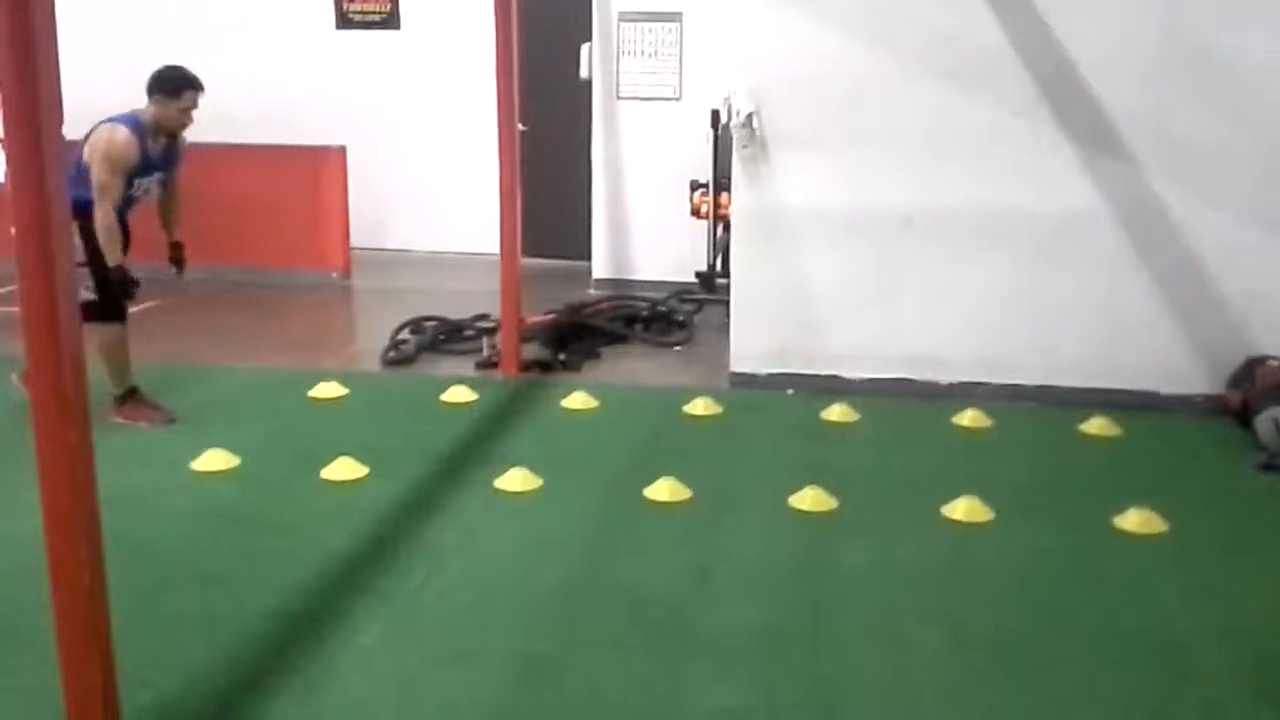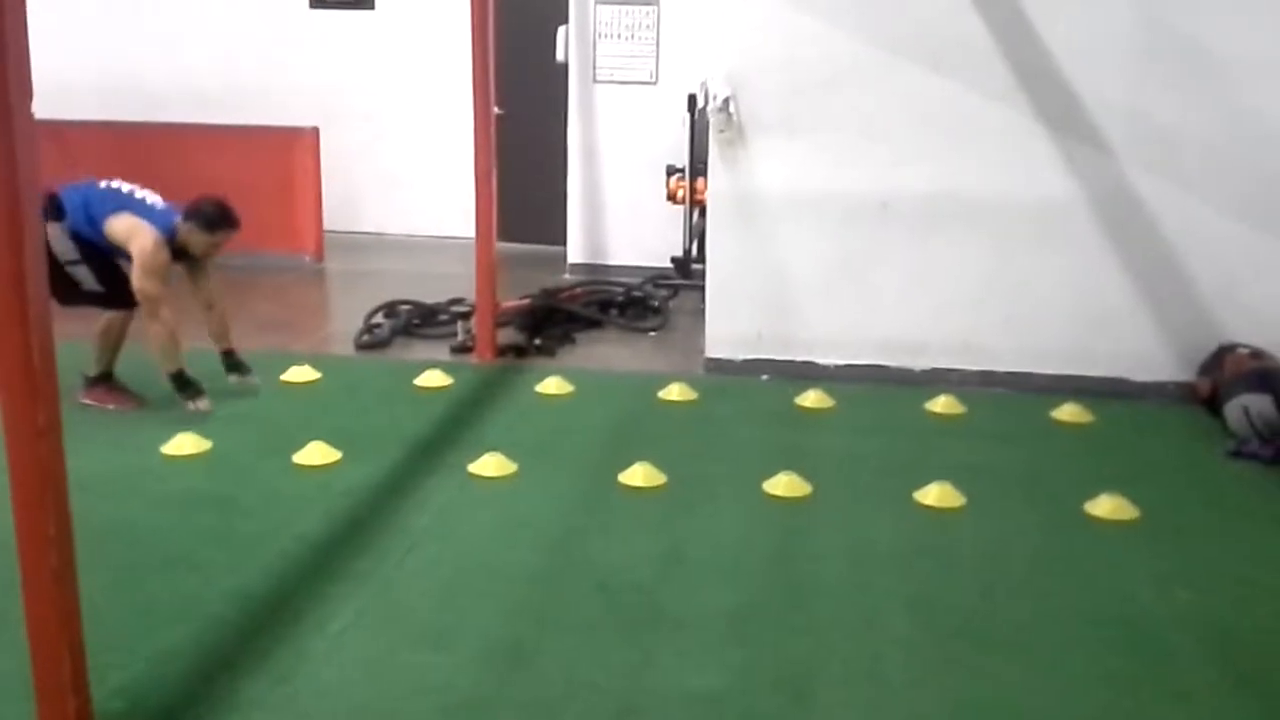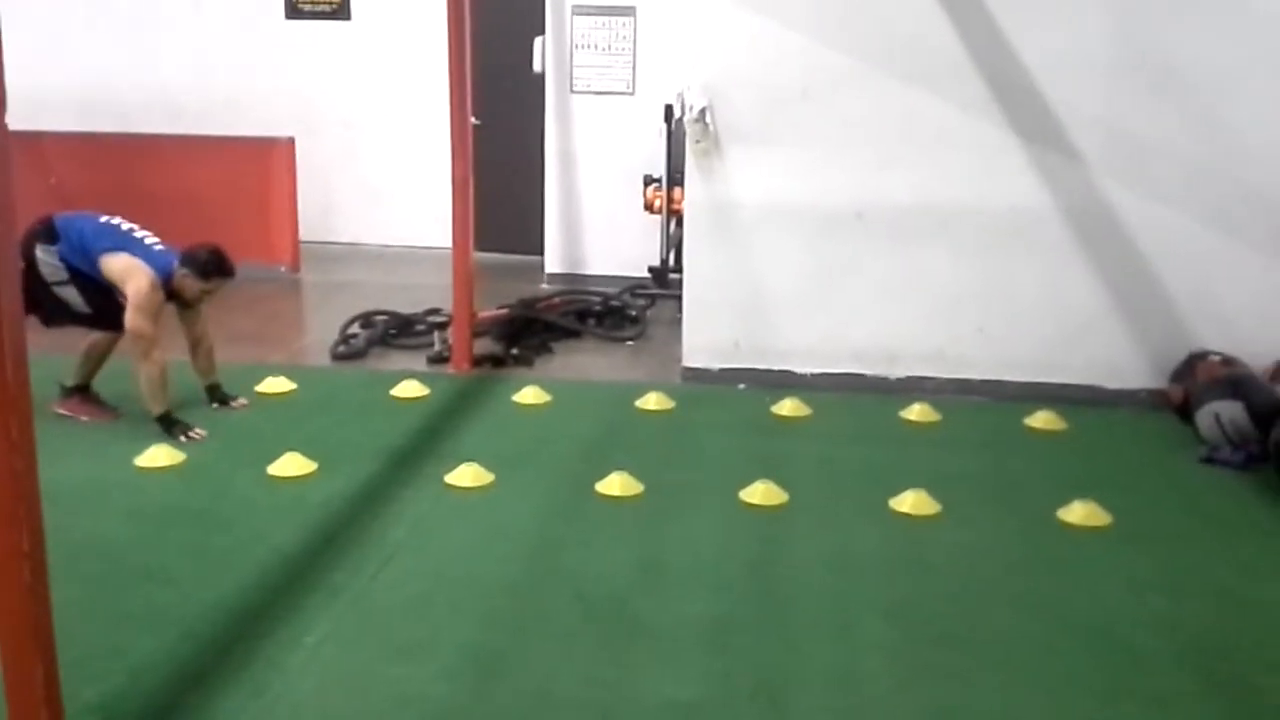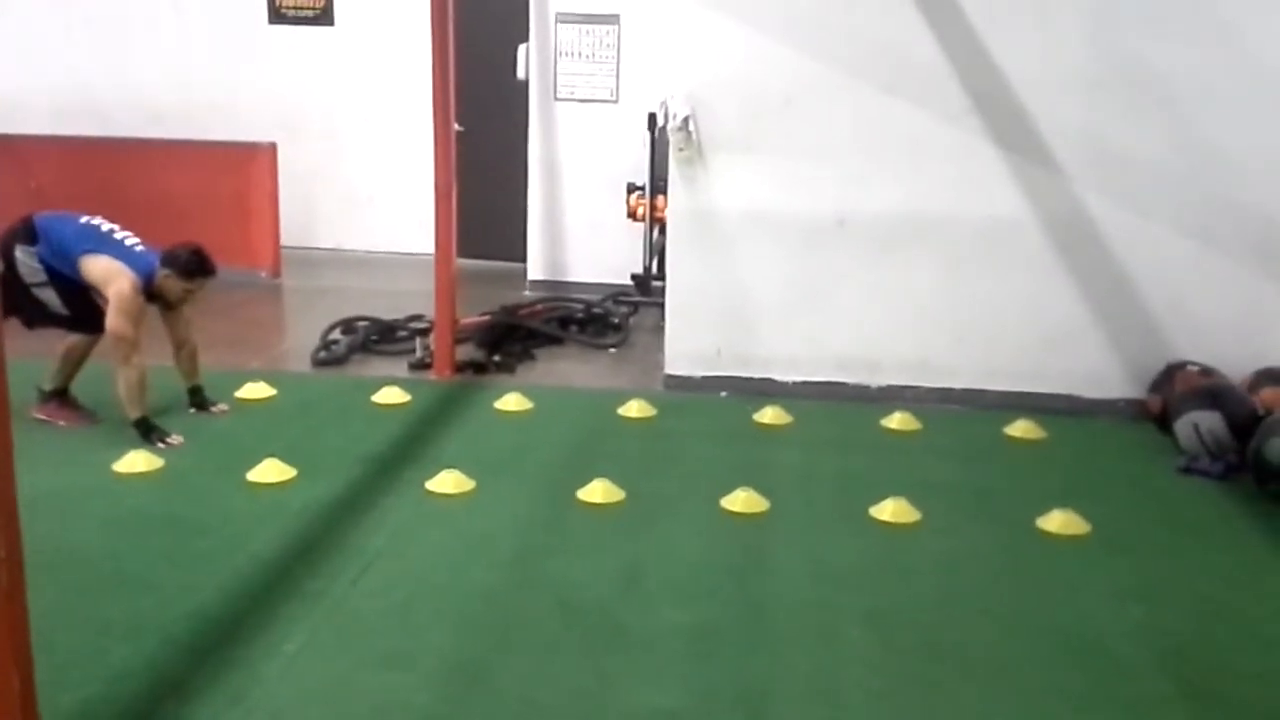
dt=0.7s
person 1, frame 1
left shoulder: (173, 142)
right shoulder: (119, 141)
left elbow: (169, 194)
right elbow: (103, 209)
left wrist: (175, 243)
right wrist: (118, 269)
left hip: (106, 217)
right hip: (75, 218)
left knee: (88, 303)
right knee: (107, 305)
right ankle: (124, 399)
person 1, frame 2
left shoulder: (190, 235)
right shoulder: (152, 245)
left elbow: (210, 303)
right elbow: (156, 316)
left wrist: (229, 357)
right wrist: (179, 378)
left hip: (81, 218)
right hip: (57, 218)
right knee: (121, 301)
right ankle: (98, 383)
person 1, frame 3
left shoulder: (184, 274)
right shoulder: (146, 285)
left elbow: (199, 340)
right elbow: (148, 356)
left wrist: (214, 390)
right wrist: (166, 420)
left hip: (74, 240)
right hip: (47, 245)
right knee: (110, 323)
right ankle: (74, 395)
person 1, frame 4
left shoulder: (165, 276)
right shoulder: (127, 287)
left elbow: (183, 341)
right elbow: (128, 360)
left wrist: (196, 394)
right wrist: (143, 425)
left hip: (55, 240)
right hip: (27, 244)
right knee: (88, 326)
right ankle: (51, 398)
